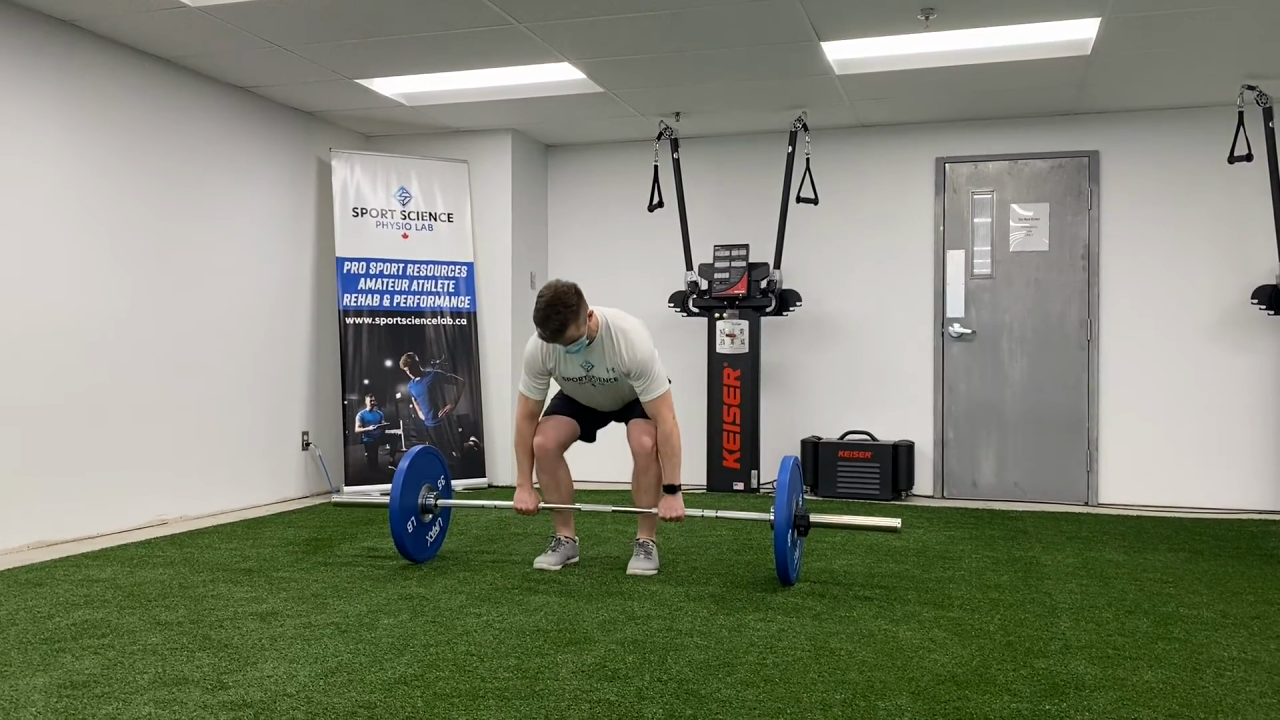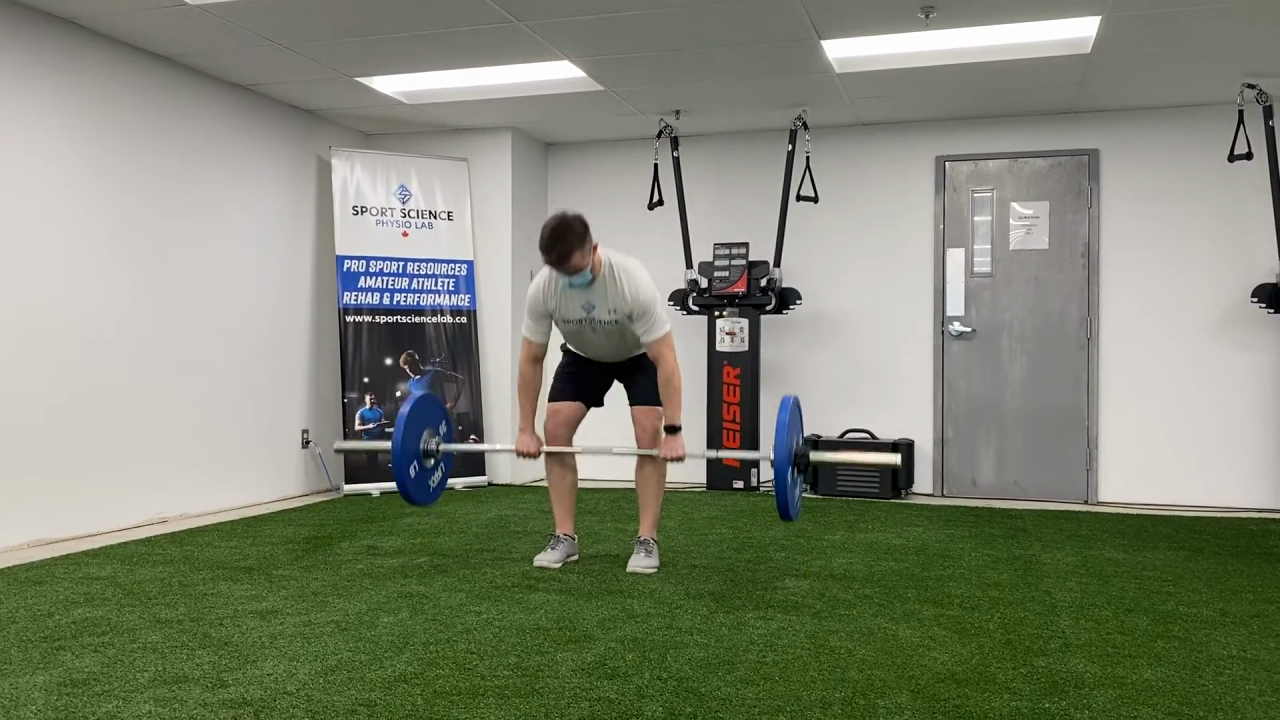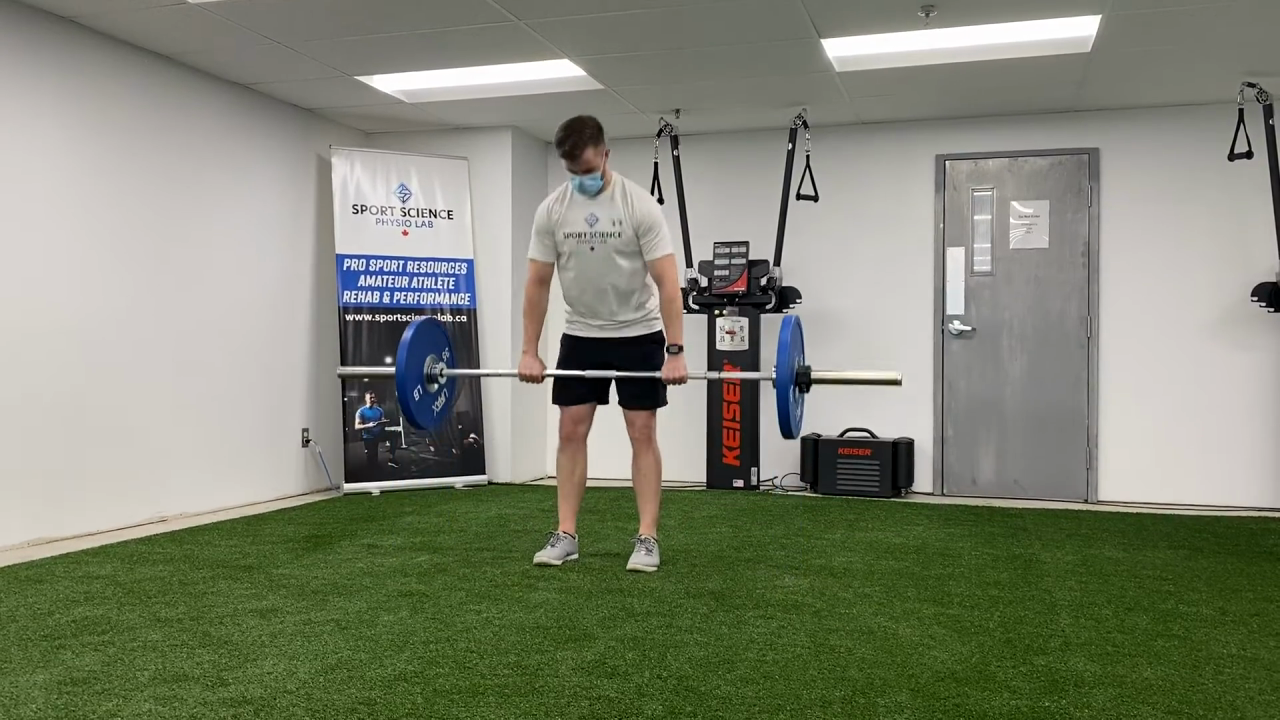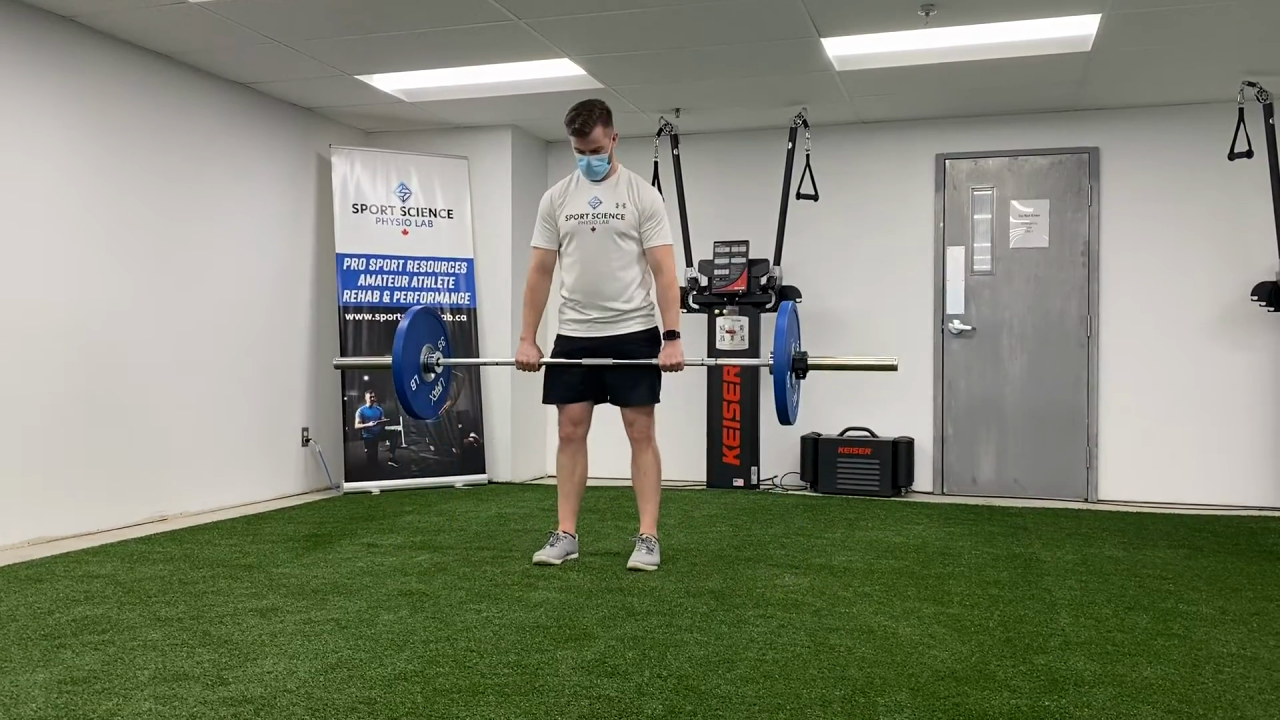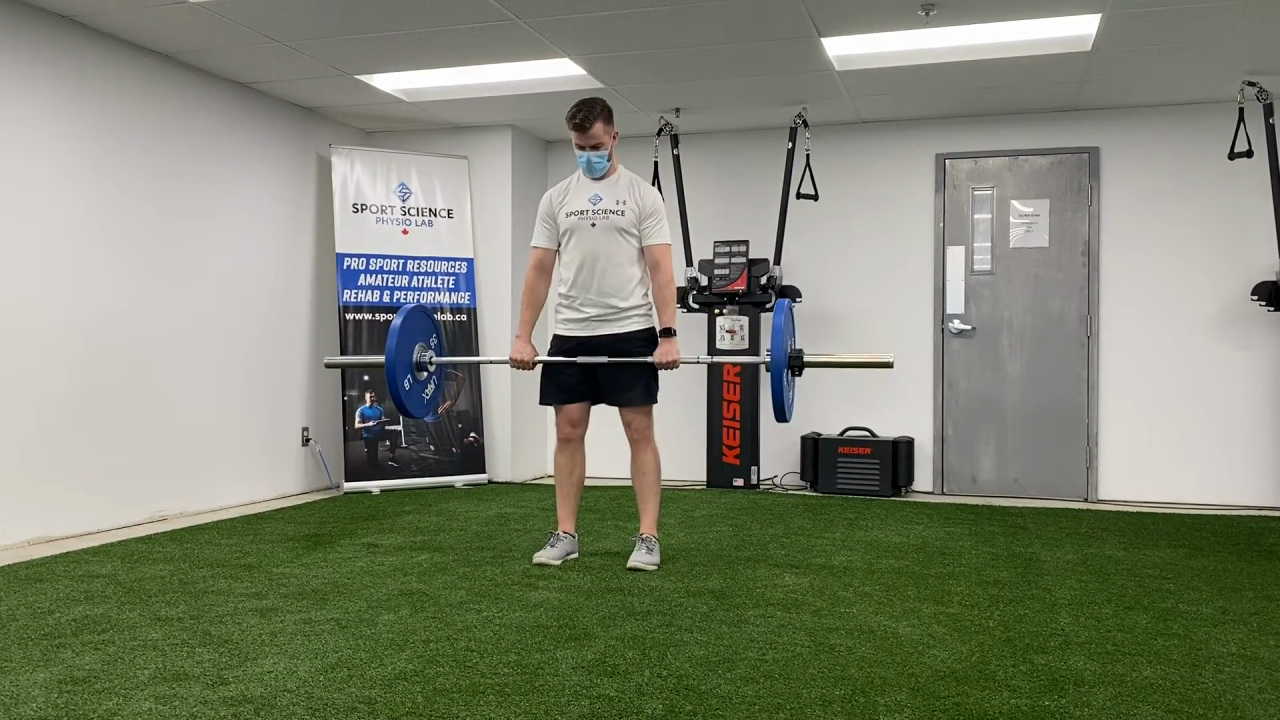
dt=0.3s
person 1, frame 1
left shoulder: (630, 340)
right shoulder: (539, 347)
left elbow: (665, 420)
right elbow: (527, 416)
left wrist: (672, 492)
right wrist: (524, 486)
left hip: (635, 397)
right hip: (581, 397)
left knee: (644, 446)
right knee: (544, 444)
left ankle: (645, 543)
right ankle: (565, 539)
person 1, frame 2
left shoulder: (632, 281)
right shoulder: (542, 289)
left elbow: (665, 359)
right elbow: (531, 360)
left wrist: (674, 431)
right wrist: (525, 430)
left hip: (639, 355)
right hip: (583, 355)
left knee: (648, 430)
right knee: (556, 427)
left ankle: (646, 540)
right ankle: (564, 536)
person 1, frame 3
left shoulder: (639, 205)
right shoulder: (551, 210)
left elbow: (666, 282)
right elbow: (538, 283)
left wrist: (675, 352)
right wrist: (529, 351)
left hip: (638, 335)
right hip: (581, 335)
left knee: (642, 434)
right knee: (570, 433)
left ankle: (647, 538)
right ankle: (566, 535)
person 1, frame 4
left shoulder: (642, 194)
right shoulder: (556, 197)
left elbow: (663, 270)
right elbow: (540, 271)
left wrist: (672, 337)
right wrist: (527, 338)
left hip: (633, 334)
right hip: (574, 336)
left knee: (640, 434)
right knee: (570, 433)
left ankle: (648, 537)
right ankle: (566, 534)
person 1, frame 5
left shoulder: (642, 194)
right shoulder: (556, 198)
left elbow: (660, 269)
right elbow: (539, 270)
left wrist: (668, 335)
right wrist: (523, 336)
left hip: (630, 333)
right hip: (571, 335)
left knee: (640, 433)
right knee: (568, 433)
left ankle: (648, 537)
right ankle: (565, 534)
